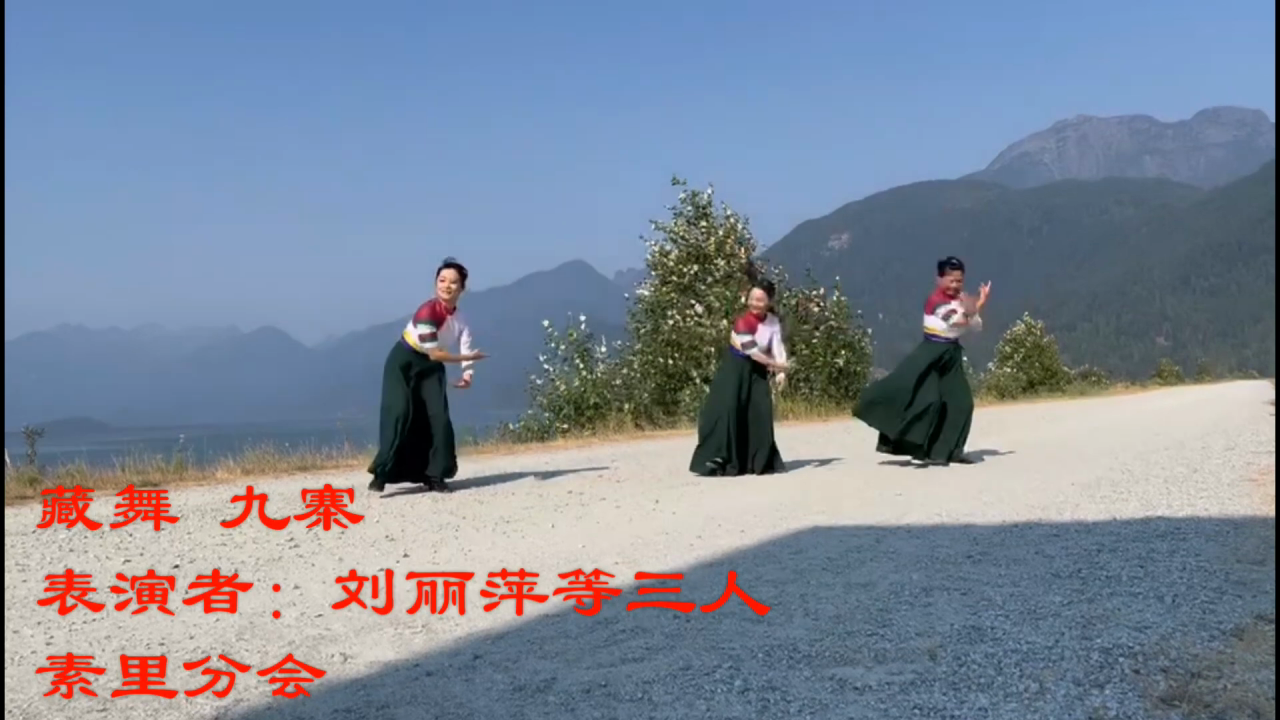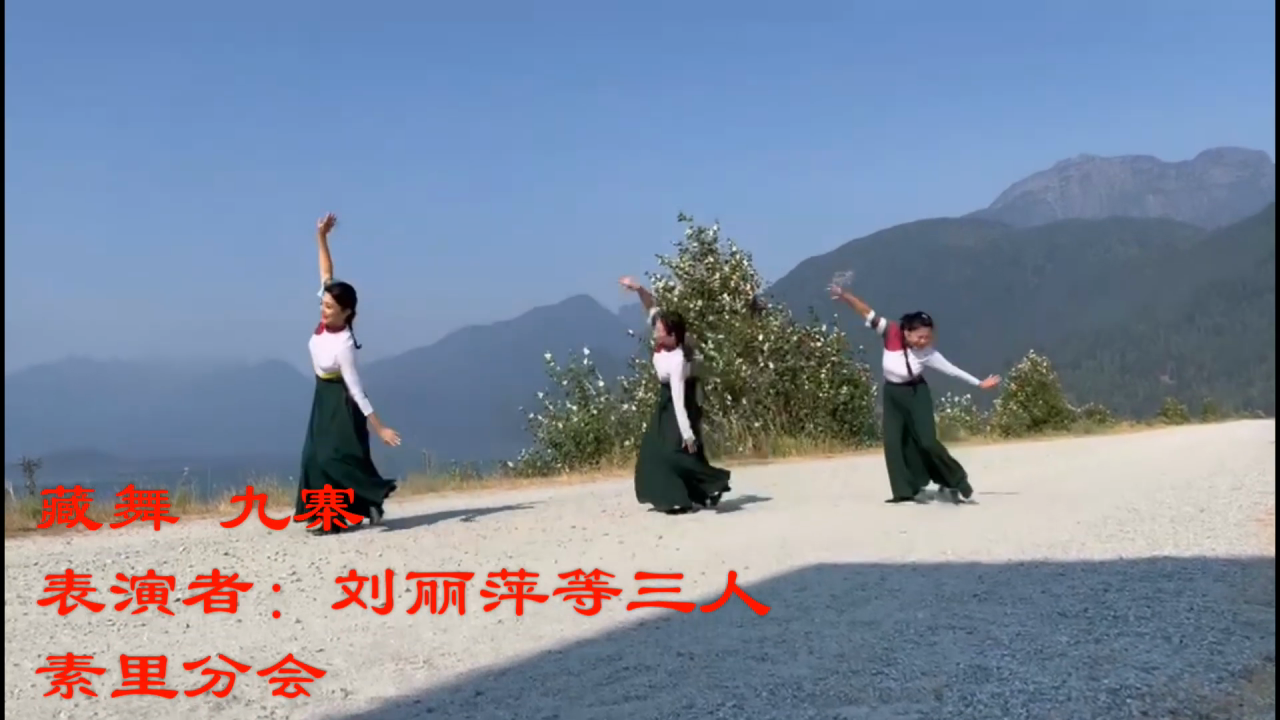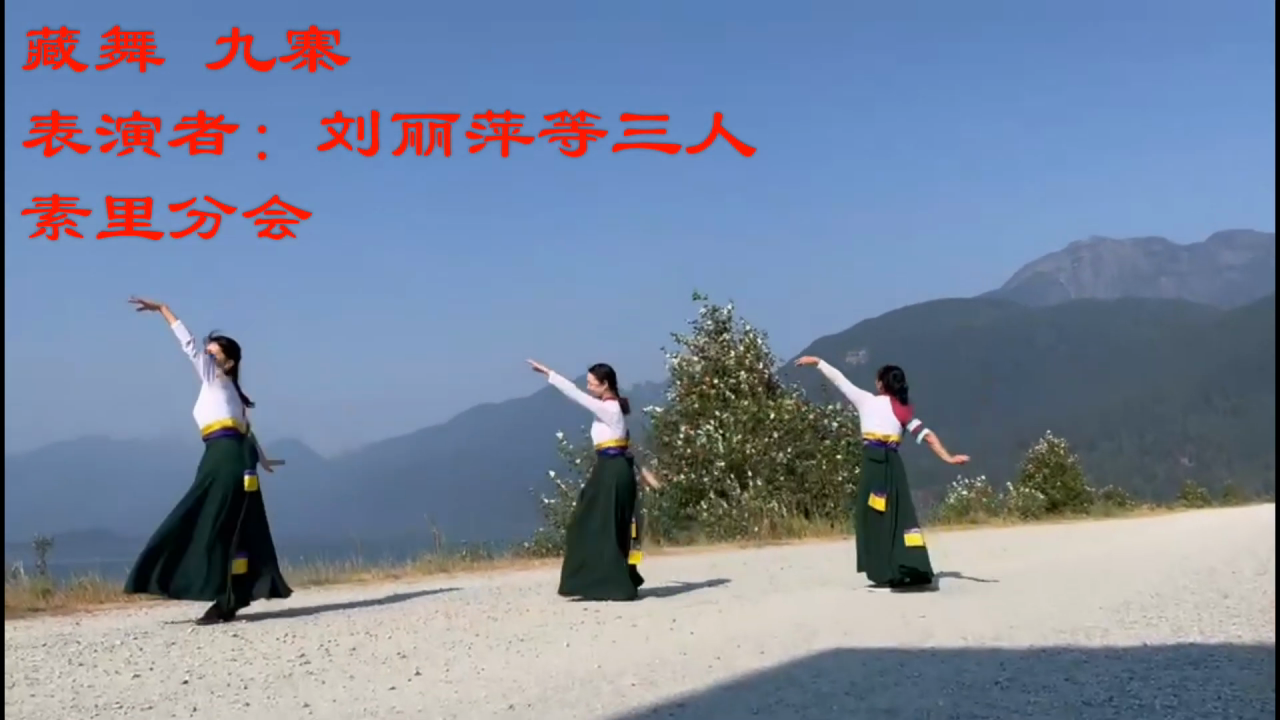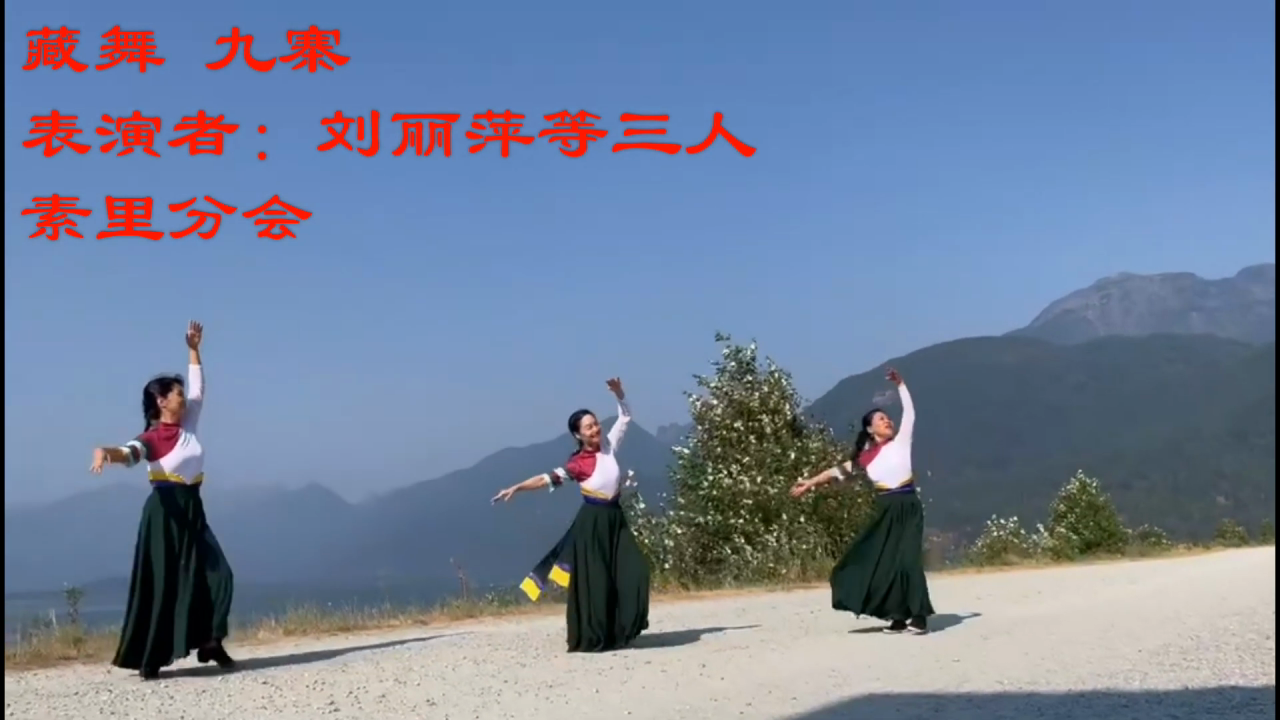
dt=1s
person 1, frame 1
left shoulder: (460, 320)
right shoulder: (426, 312)
left elbow: (466, 350)
right elbow: (435, 353)
left wrist: (467, 374)
right wrist: (467, 357)
left hip: (430, 368)
right hip: (402, 363)
left knee: (438, 417)
right knee: (399, 414)
left ankle: (435, 476)
right ankle: (382, 473)
person 1, frame 2
left shoulder: (343, 346)
right shoulder: (325, 321)
left elbow: (357, 389)
right elbow: (327, 275)
left wrist: (377, 426)
right wrist: (322, 237)
left hip: (340, 397)
right hip: (325, 393)
left knee: (336, 454)
right knee: (316, 455)
left ankle: (372, 497)
person 1, frame 3
left shoulder: (217, 381)
right shoulder: (226, 392)
left elbow: (189, 345)
right elbow: (240, 429)
left wrist: (162, 309)
right wrist: (260, 459)
left hip: (225, 457)
right hip: (231, 459)
left knee: (211, 527)
right knee: (224, 528)
left ankle: (224, 602)
right ankle: (231, 597)
person 1, frame 4
left shoulder: (188, 427)
right shoulder: (151, 439)
left elbow: (196, 387)
right elbow: (124, 453)
left wrist: (194, 349)
right wrist: (103, 451)
left hip: (192, 509)
right hip: (165, 510)
left knee: (213, 576)
right knee: (162, 581)
left ankle: (209, 643)
right ankle: (153, 658)
person 2, frame 1
left shoulder: (773, 321)
right shoulder: (743, 321)
left elbow: (778, 350)
right elbow: (752, 352)
left wrist: (780, 372)
right wrist: (776, 365)
left hip: (757, 371)
right hip: (734, 367)
left knee: (760, 412)
right knee: (724, 408)
left ankle: (762, 461)
right ankle: (719, 459)
person 2, frame 2
left shoulder: (677, 361)
right shoulder: (663, 340)
left elbow: (678, 400)
right elbow: (651, 306)
left wrist: (686, 432)
right wrist: (638, 288)
left hip: (681, 399)
right hip: (667, 398)
left knee: (674, 452)
right knee: (654, 449)
left ankle: (713, 484)
right ankle: (676, 499)
person 2, frame 3
left shoulder: (607, 408)
right shoulder: (617, 407)
left elbow: (574, 392)
right elbow: (623, 440)
left wrist: (548, 372)
right wrist: (642, 471)
left hip: (612, 470)
right hip: (613, 468)
left knee: (607, 529)
right knee: (589, 526)
left ankle: (621, 587)
person 2, frame 4
left shoulder: (609, 446)
right shoulder: (577, 463)
left elbow: (625, 417)
right elbow: (547, 479)
left wrist: (619, 393)
right wrist: (516, 488)
left hip: (615, 518)
right hip: (592, 520)
left knee: (635, 570)
right knee: (595, 580)
left ankle: (623, 629)
right ankle: (592, 638)
person 3, frame 1
left shoulder: (964, 299)
right shoulder: (935, 298)
left elbow: (976, 326)
right elbow: (959, 319)
left wrist: (974, 311)
right wrist: (978, 305)
left hip: (951, 354)
right hip: (931, 352)
left knee: (961, 401)
right knee: (904, 389)
left ankle: (950, 452)
person 3, frame 2
left shoulder: (928, 353)
right shoulder: (892, 333)
left elbow: (952, 370)
right elbow: (867, 313)
left wrist: (979, 383)
right wrist: (845, 296)
left hip: (915, 396)
right hip: (893, 395)
left knee: (926, 440)
right knee: (894, 443)
left ankle: (952, 481)
right ankle: (906, 490)
person 3, frame 3
left shoulder: (867, 401)
right shoulder: (904, 411)
left elbow: (841, 381)
right elbow: (925, 434)
left wrist: (817, 361)
right wrist: (948, 457)
left hip: (873, 461)
right hip: (892, 462)
left knee: (875, 518)
right knee: (896, 517)
left ankle: (887, 575)
right ankle: (913, 572)
person 3, frame 4
left shoulder: (901, 442)
right shoulder: (865, 456)
left elbow: (909, 412)
right elbow: (839, 471)
left wrist: (900, 384)
right wrist: (809, 484)
left hip: (907, 506)
right hip: (886, 509)
left knee: (907, 558)
right knee: (881, 560)
left ankle: (918, 615)
right ankle: (900, 616)
